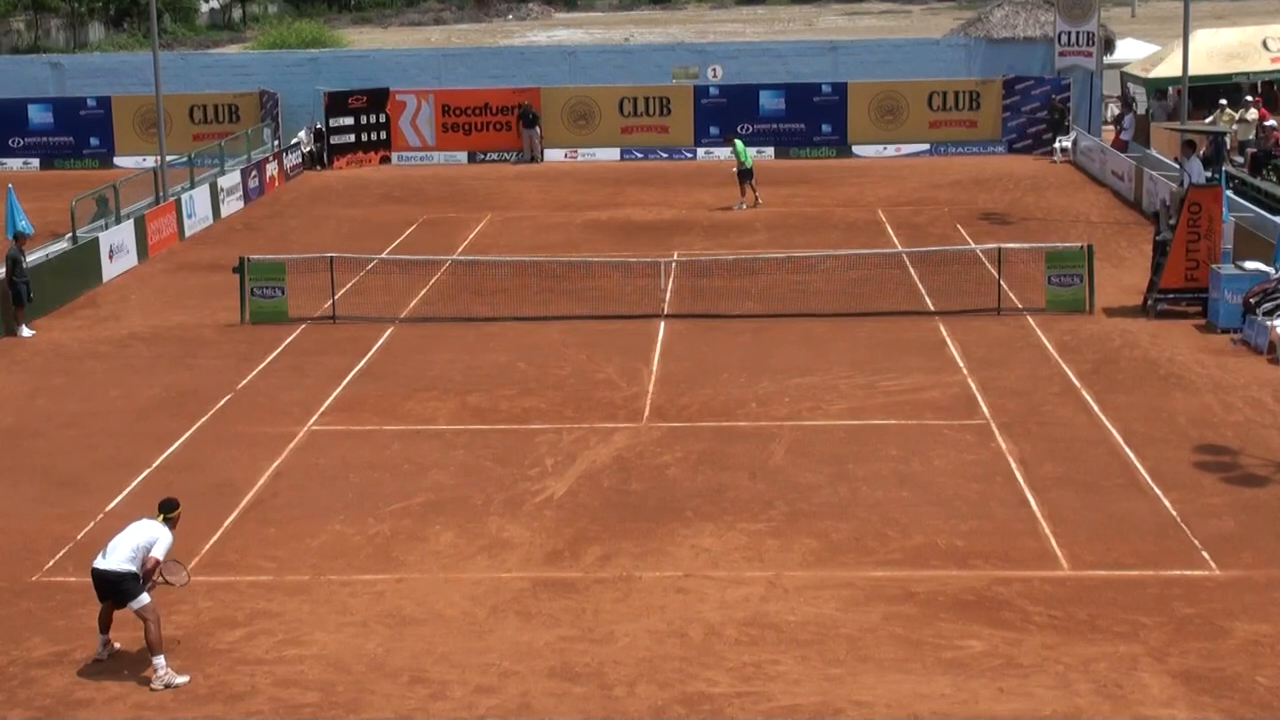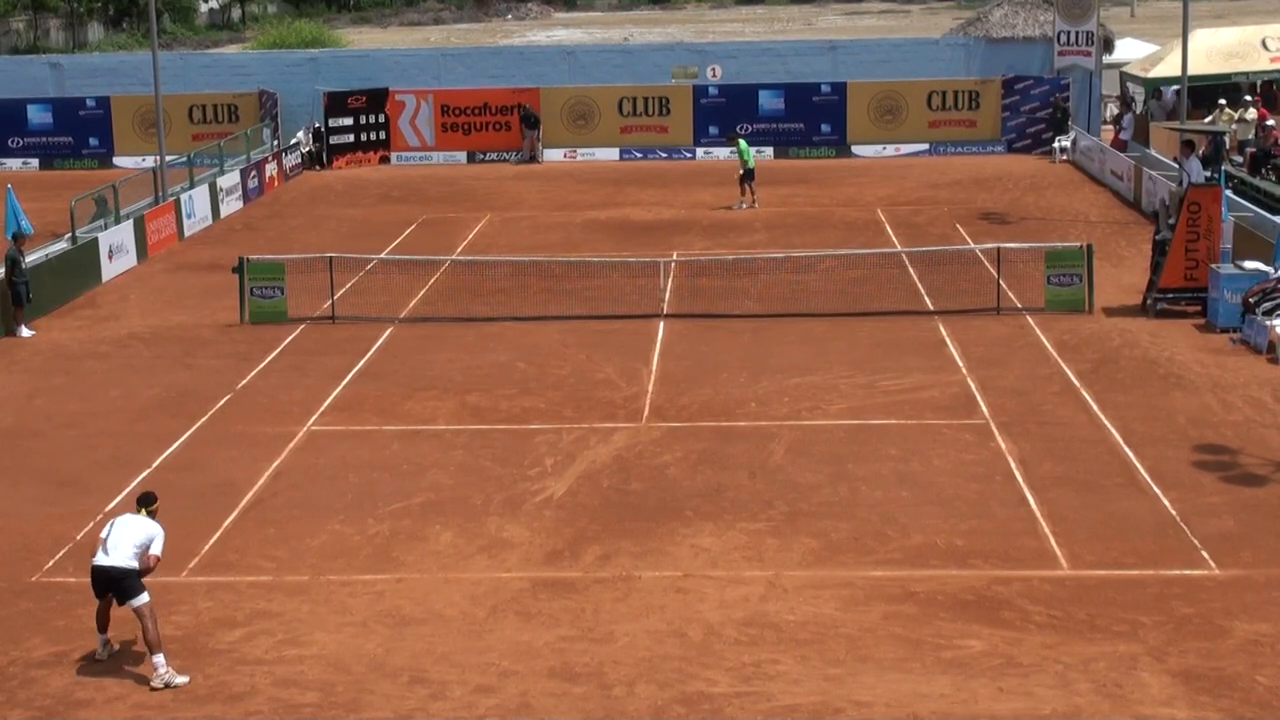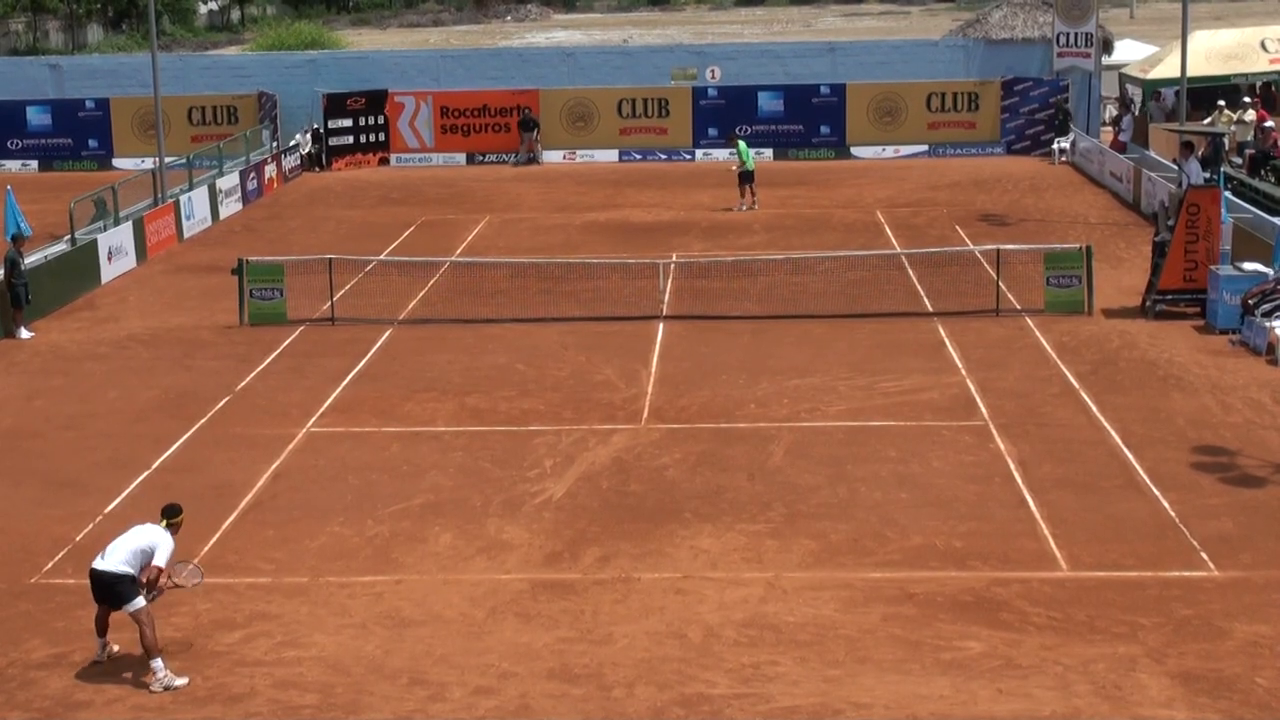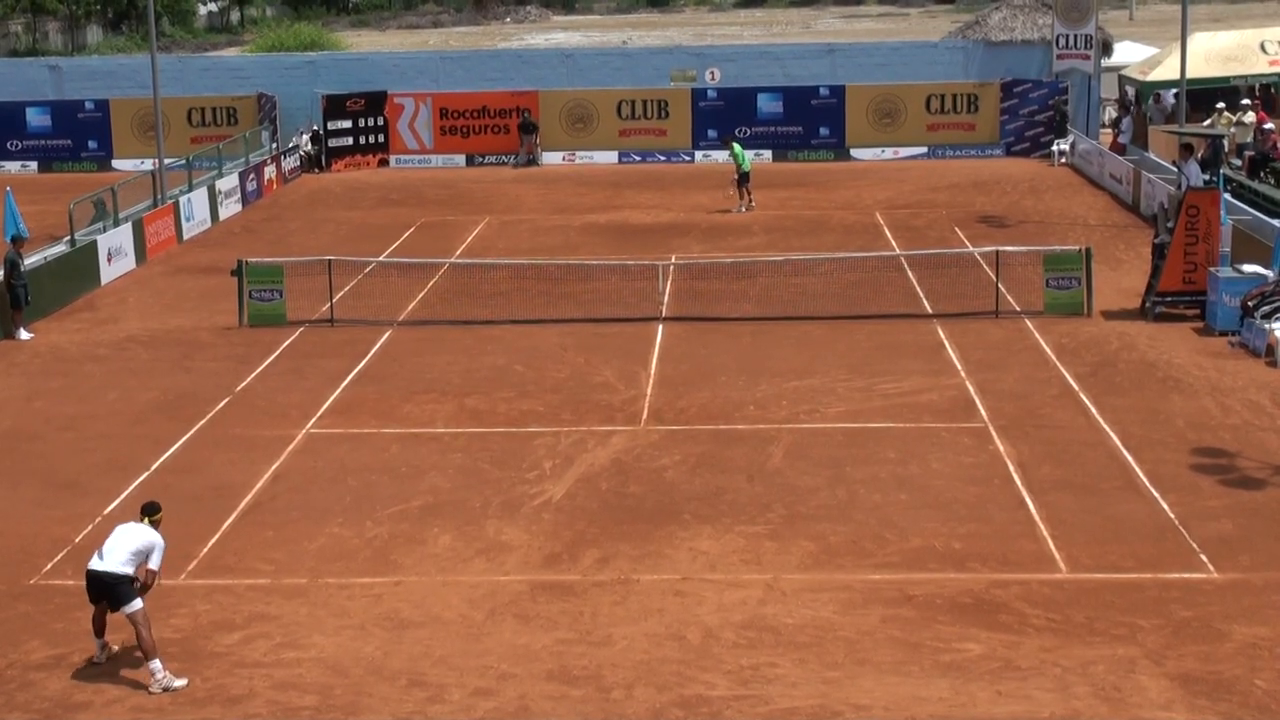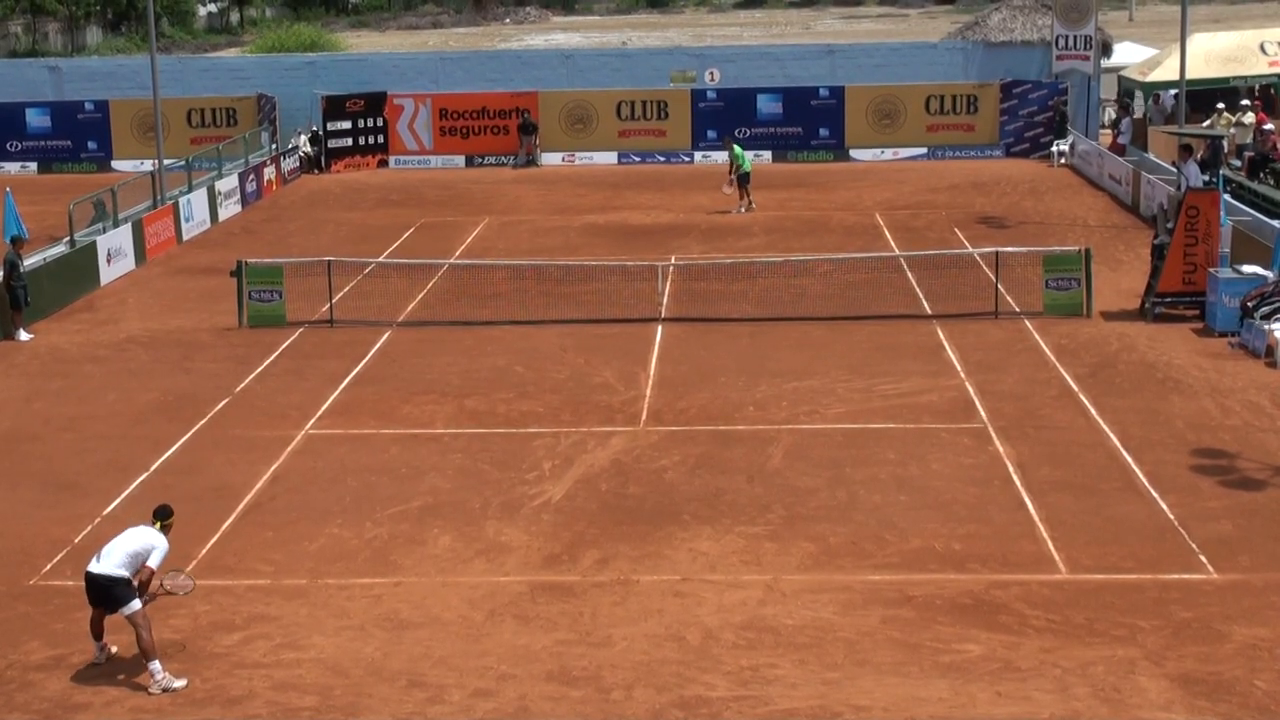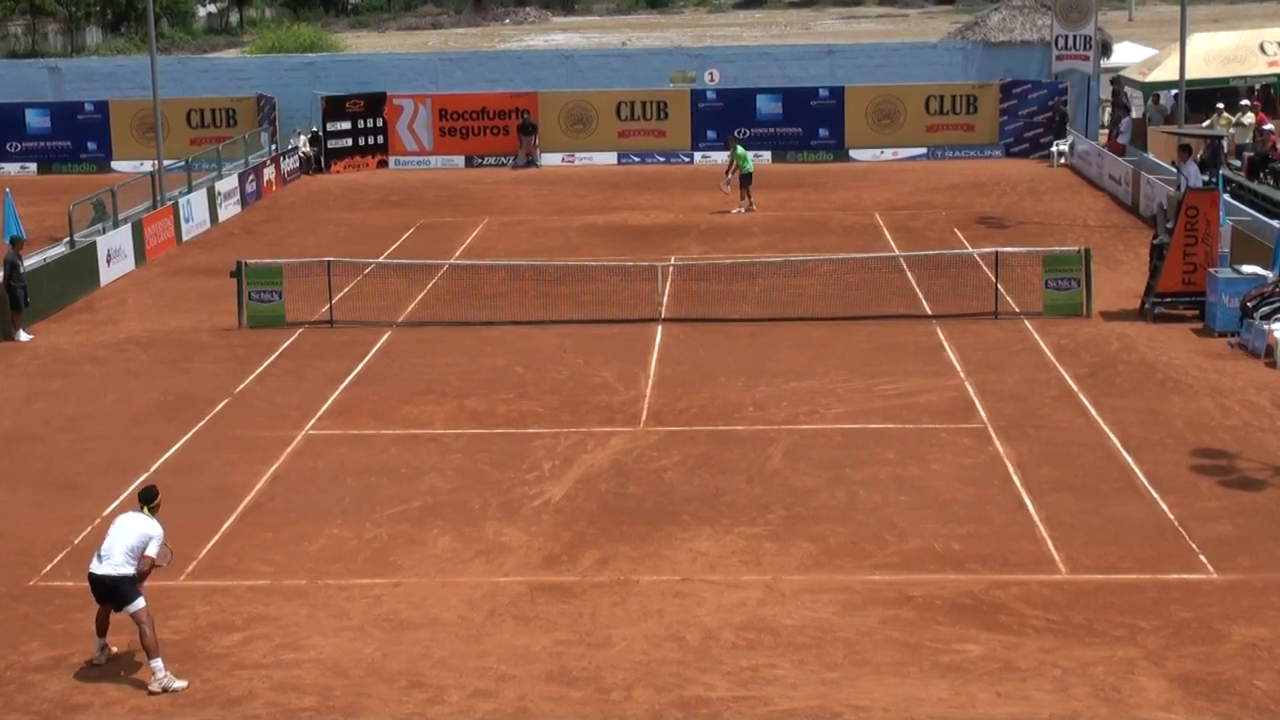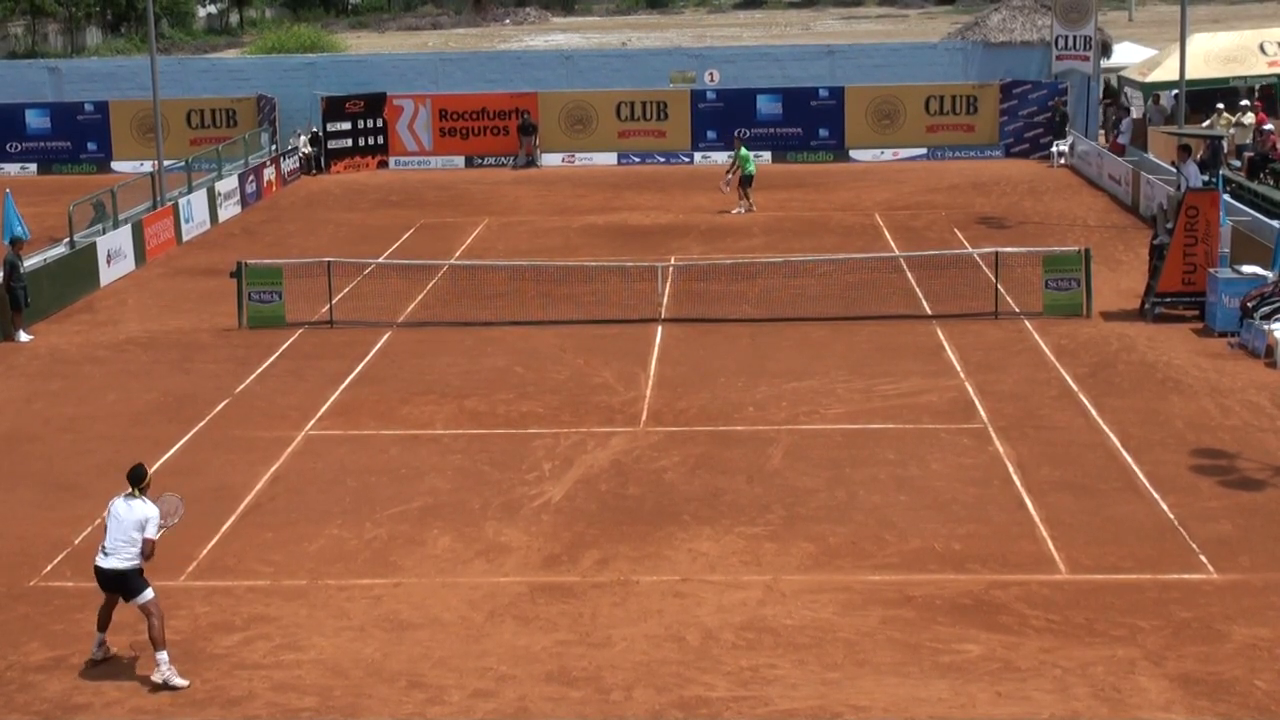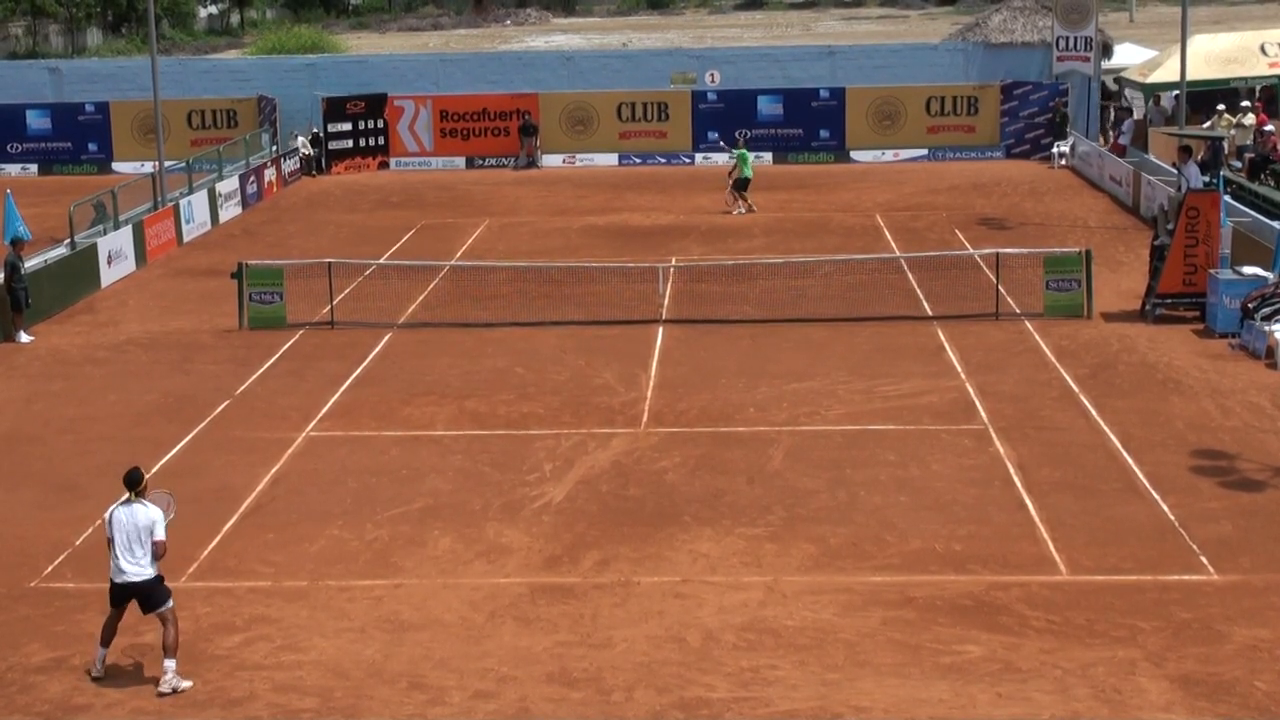
dt=0.5s
person 1, frame 1
left shoulder: (140, 523)
right shoulder: (166, 535)
right elbow: (150, 566)
left wrist: (142, 579)
right wrist: (146, 584)
left hip: (98, 568)
right hip: (119, 573)
left knee: (108, 604)
right knee: (151, 617)
left ankle: (104, 647)
right ankle: (161, 674)
person 1, frame 2
left shoulder: (117, 520)
right shoulder: (157, 530)
left elbow: (96, 552)
right elbow: (151, 564)
right wrist: (135, 577)
left hip: (99, 567)
right hip: (123, 570)
left knee: (104, 602)
right knee: (148, 617)
left ankle: (103, 648)
right ankle: (161, 673)
person 1, frame 3
left shoulder: (142, 528)
right shoulder: (167, 540)
right elbow: (153, 575)
left wrist: (145, 587)
right wrist: (151, 594)
left hip: (96, 569)
right hip: (116, 575)
left knee: (104, 608)
right knee: (146, 622)
left ankle: (102, 651)
right ankle: (160, 677)
person 1, frame 4
left shoulder: (122, 527)
right shoulder: (157, 540)
right elbow: (149, 580)
right wrist: (137, 595)
left hip: (93, 571)
right hip: (116, 576)
left knee: (100, 609)
right knee: (142, 624)
left ankle: (101, 651)
right ankle: (159, 678)
person 1, frame 5
left shoulder: (135, 530)
right shoulder: (161, 542)
right elbow: (145, 578)
left wrist: (135, 591)
right wrist: (143, 597)
left hip: (92, 572)
right hip: (112, 578)
left knee: (98, 612)
right knee: (142, 624)
left ankle: (100, 652)
right ankle: (159, 679)
person 1, frame 6
left shoulder: (122, 518)
right shoulder: (155, 529)
right elbow: (145, 567)
right wrist: (137, 583)
left hip: (95, 572)
right hip: (118, 577)
left knee: (105, 608)
right knee: (145, 622)
left ankle: (101, 651)
right ankle: (159, 677)
person 1, frame 7
left shoulder: (115, 502)
right shoulder: (151, 510)
right elbow: (148, 551)
right wrist: (144, 556)
left hip: (102, 566)
right hip: (126, 569)
left knee: (110, 602)
right knee: (154, 613)
left ankle: (99, 649)
right ankle: (163, 670)
person 1, frame 8
left shoulder: (113, 512)
right shoulder: (154, 513)
left elbow: (111, 546)
right elbow: (159, 552)
left hip: (119, 580)
right hip: (146, 579)
left knee: (113, 619)
right knee: (170, 623)
left ankle: (98, 667)
right ankle: (169, 678)
